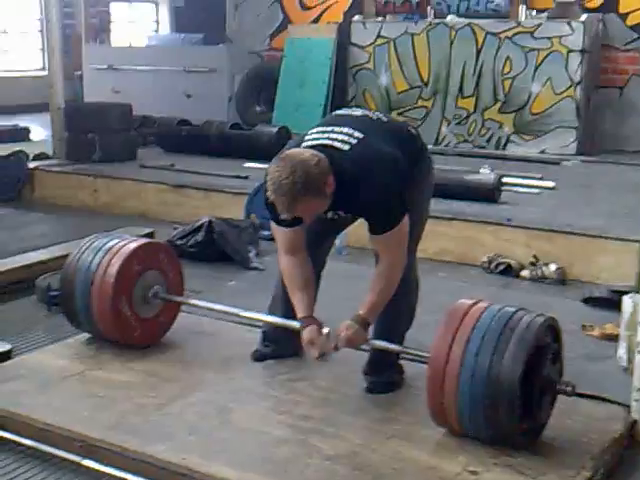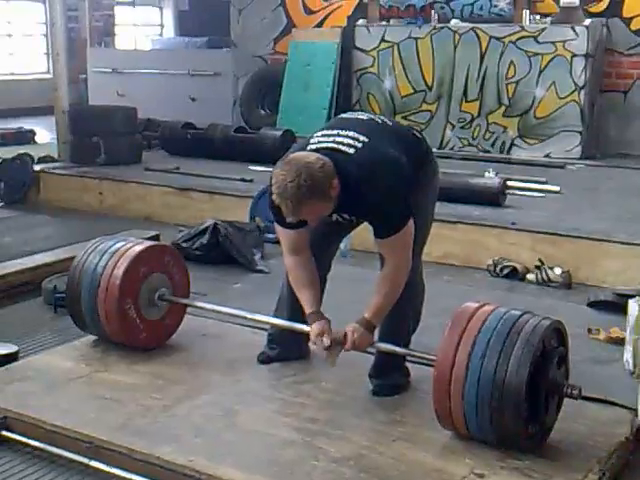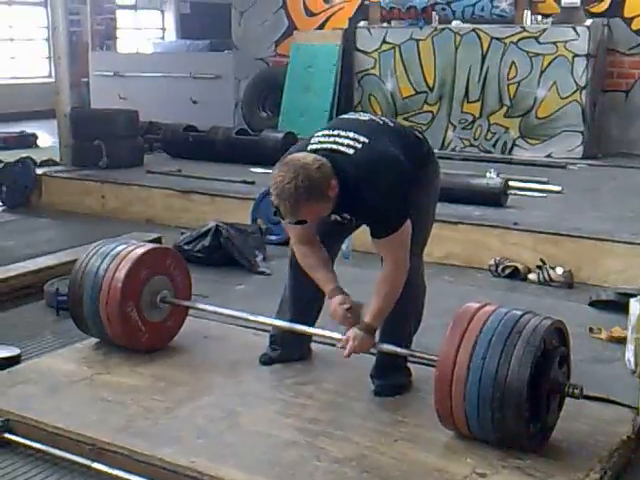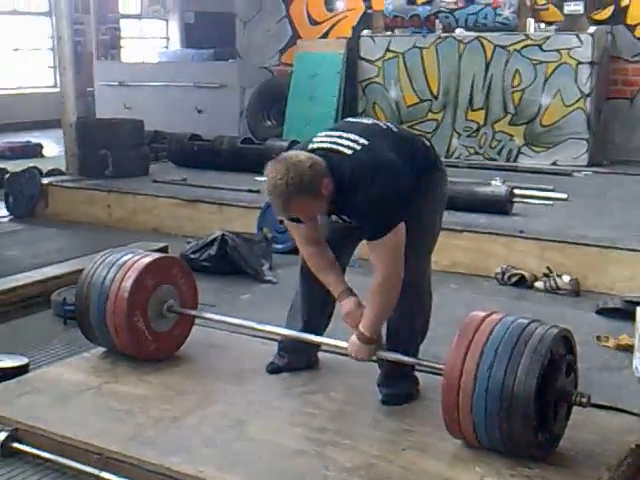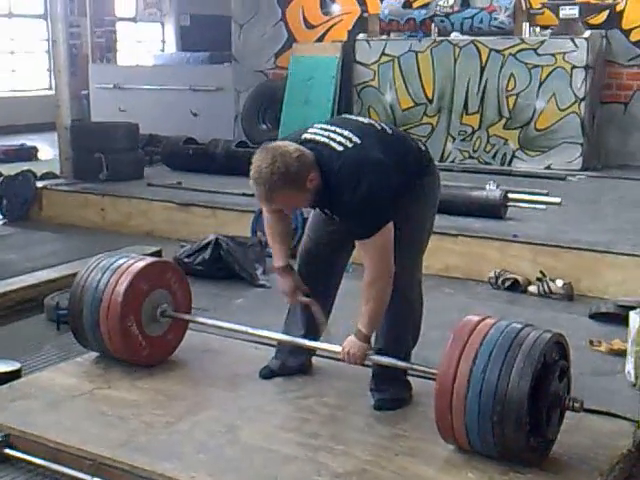
dt=0.3s
person 1, frame 1
left shoulder: (375, 185)
right shoulder: (283, 182)
left elbow: (392, 260)
right elbow: (292, 255)
left wrist: (362, 320)
right wrist: (307, 321)
left hip: (407, 165)
left knee: (402, 264)
right knee: (305, 248)
left ankle: (385, 362)
right ankle: (281, 338)
person 1, frame 2
left shoulder: (380, 187)
right shoulder: (287, 185)
left elbow: (397, 264)
right elbow: (295, 254)
left wrist: (367, 324)
right wrist: (314, 316)
left hip: (413, 169)
left knee: (408, 266)
right knee: (309, 249)
left ankle: (391, 365)
right ankle: (287, 341)
person 1, frame 3
left shoulder: (379, 187)
right shoulder: (290, 186)
left elbow: (395, 264)
right elbow: (304, 244)
left wrist: (368, 327)
right wrist: (334, 293)
left hip: (413, 170)
left knee: (407, 269)
right knee: (303, 257)
left ankle: (392, 365)
right ankle: (289, 342)
person 1, frame 4
left shoulder: (372, 189)
right shoulder: (293, 180)
left elbow: (389, 272)
right elbow: (311, 245)
left wrist: (366, 336)
right wrist: (343, 295)
left hip: (420, 179)
left knee: (410, 274)
right knee: (315, 263)
left ankle: (399, 373)
right ankle: (298, 350)
person 1, frame 5
left shoulder: (359, 187)
right shoulder: (282, 169)
left elbow: (379, 271)
right elbow: (273, 212)
left wrist: (362, 335)
right wrist: (283, 269)
left hip: (412, 183)
left knee: (400, 277)
right knee: (313, 261)
left ankle: (391, 378)
right ankle: (294, 354)
